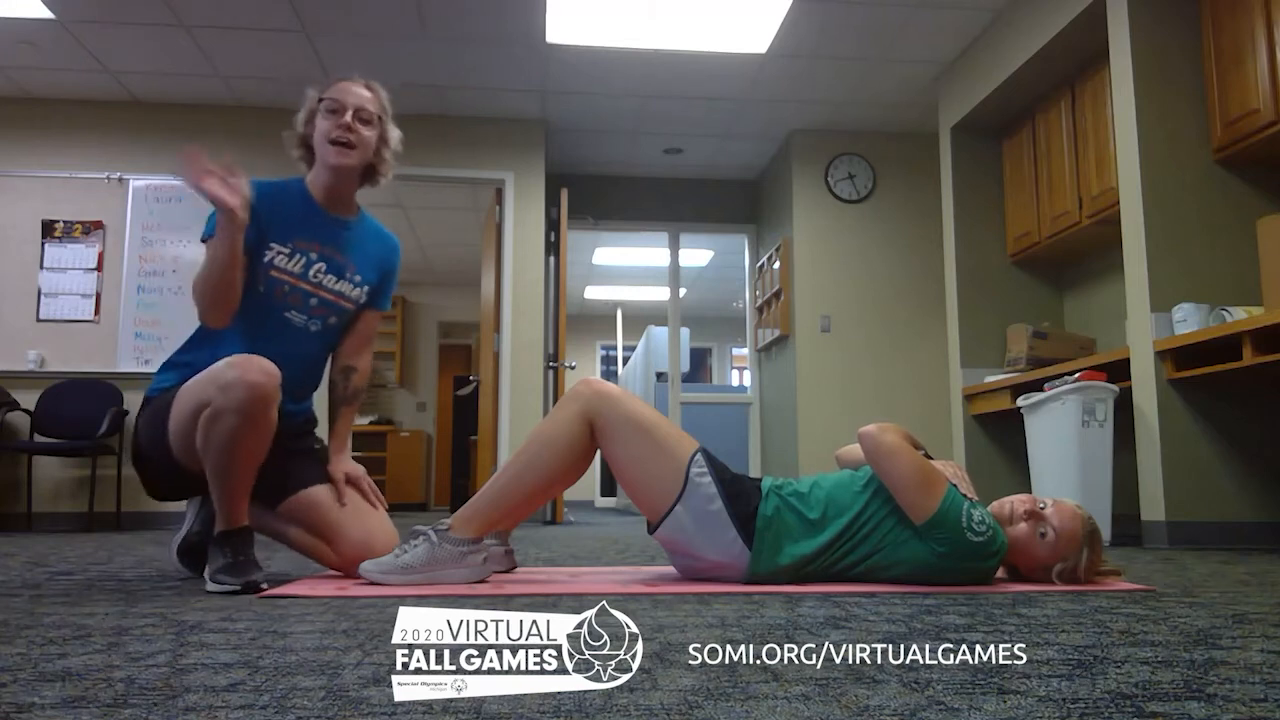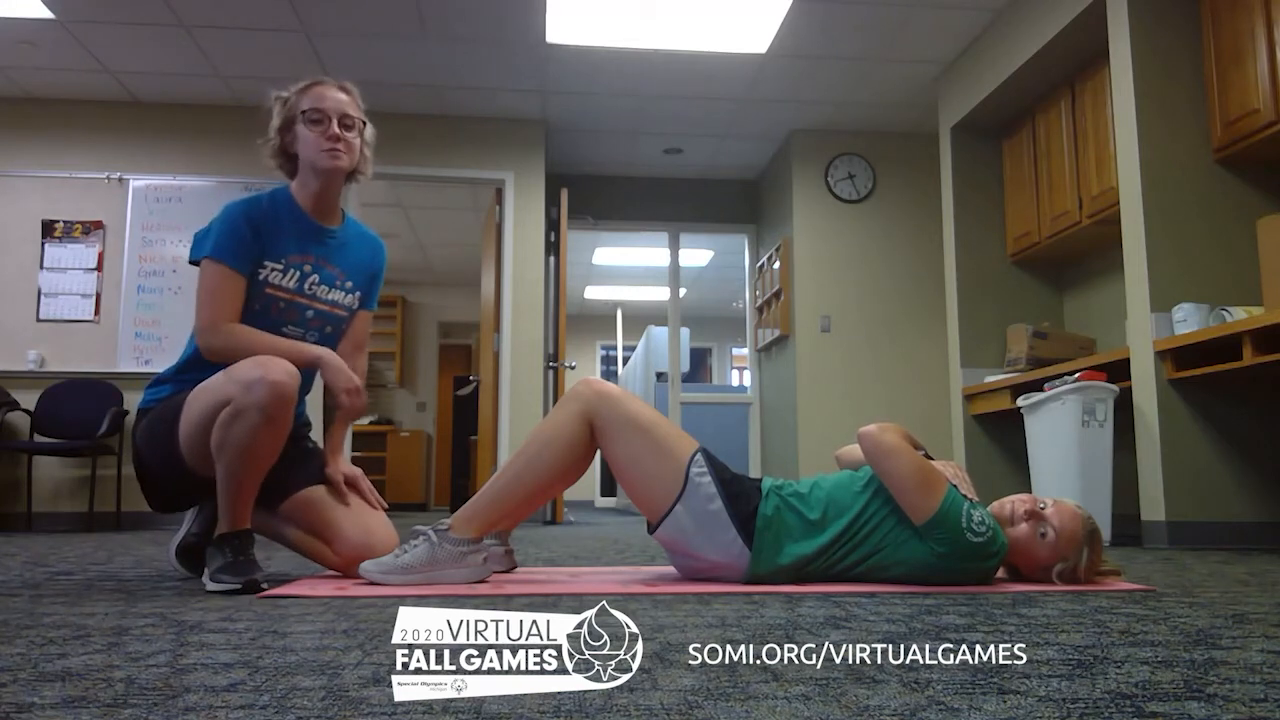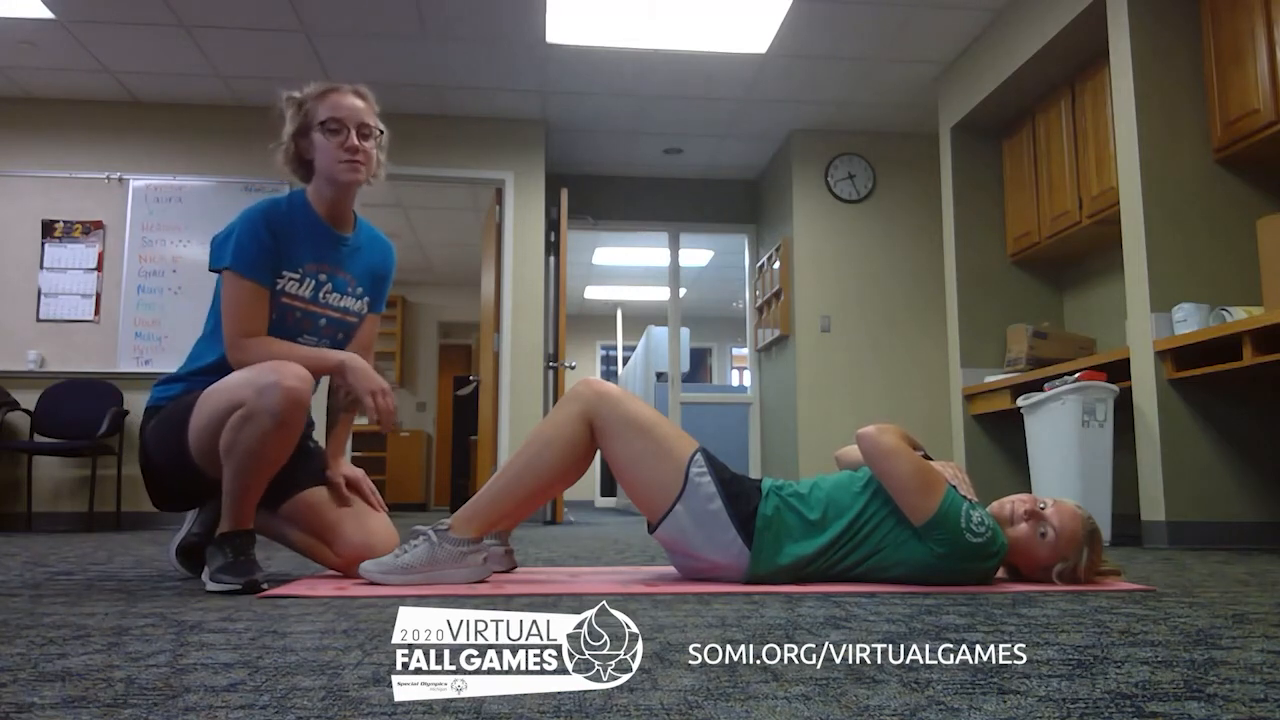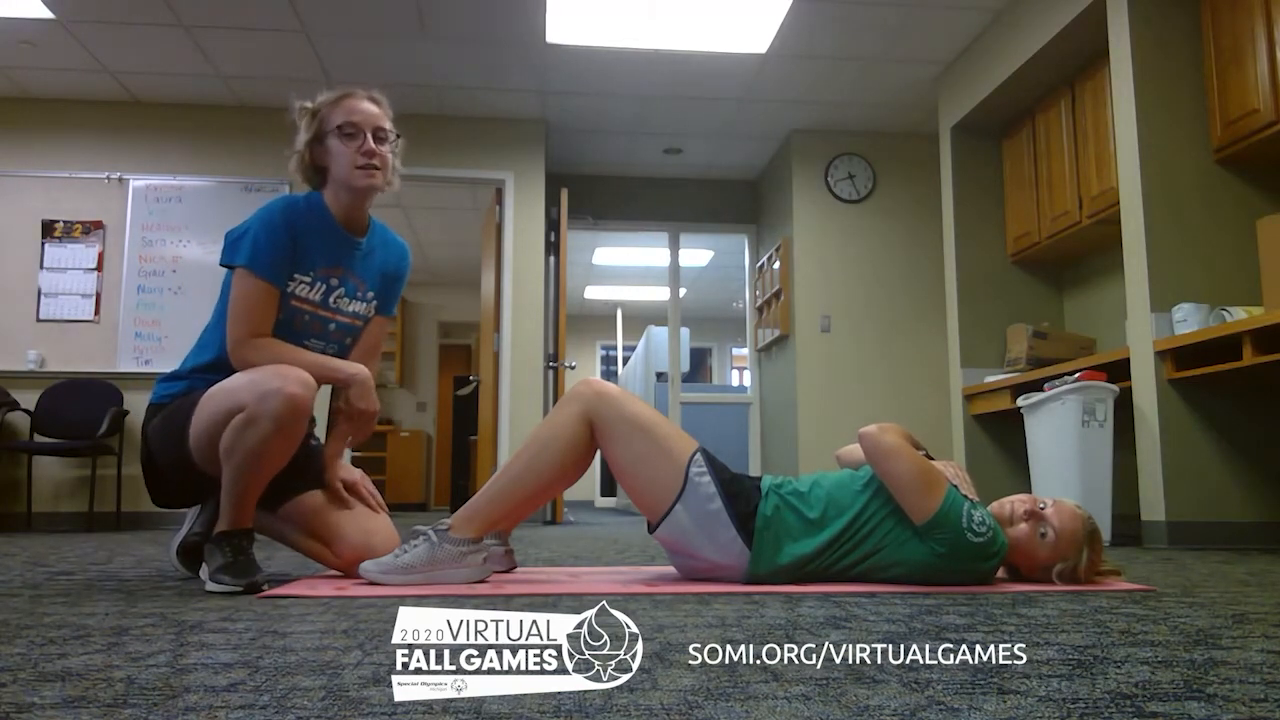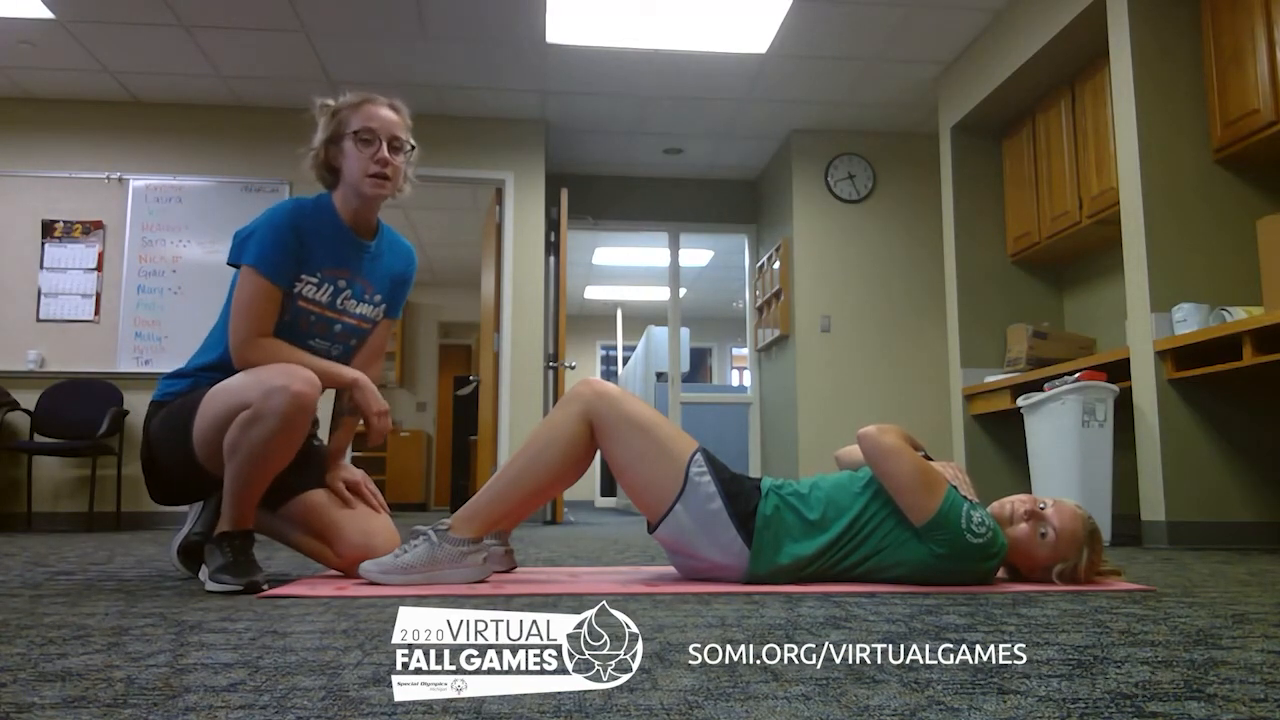
dt=1s
person 1, frame 1
left shoulder: (971, 539)
right shoulder: (968, 529)
left elbow: (876, 437)
right elbow: (853, 458)
left wrist: (930, 467)
right wrist: (933, 466)
left hip: (741, 530)
right hip: (746, 525)
left knee: (592, 396)
right knee: (599, 407)
left ankle: (456, 542)
right ankle: (479, 541)
person 1, frame 2
left shoulder: (970, 538)
right shoulder: (968, 529)
left elbow: (876, 437)
right elbow: (853, 460)
left wrist: (925, 463)
right wrist: (932, 466)
left hip: (740, 530)
right hip: (746, 527)
left knee: (594, 396)
right knee: (602, 408)
left ankle: (455, 542)
right ankle: (472, 541)
person 1, frame 3
left shoulder: (971, 539)
right shoulder: (972, 535)
left elbow: (874, 439)
right elbow: (852, 461)
left wrist: (927, 464)
right wrist: (932, 468)
left hip: (739, 530)
right hip: (744, 529)
left knee: (593, 397)
right knee: (601, 410)
left ankle: (455, 542)
right ankle: (476, 541)
person 1, frame 4
left shoulder: (969, 538)
right shoulder: (969, 533)
left elbow: (875, 438)
right elbow: (853, 459)
left wrist: (929, 465)
right wrist: (933, 466)
left hip: (738, 529)
right hip: (745, 526)
left knee: (593, 397)
right knee: (601, 408)
left ankle: (455, 542)
right ankle: (476, 540)
person 1, frame 5
left shoulder: (969, 539)
right shoulder: (967, 533)
left elbow: (873, 439)
right elbow: (852, 461)
left wrist: (927, 465)
right wrist: (931, 464)
left hip: (739, 531)
right hip: (746, 526)
left knee: (592, 397)
right knee: (600, 407)
left ankle: (454, 541)
right ankle: (477, 540)
person 2, frame 1
left shoulder: (381, 247)
right shoulder: (258, 202)
left elbow: (354, 357)
right elbow: (214, 315)
left wrist: (339, 451)
right wrist: (231, 219)
left hip: (283, 428)
right hip: (185, 408)
left knee: (373, 552)
right knee: (253, 375)
left ankle: (227, 511)
right ankle: (228, 535)
person 2, frame 2
left shoulder: (367, 249)
right shoulder: (245, 218)
left elbow: (350, 362)
right elbow: (214, 335)
left wrist: (334, 455)
right wrist: (320, 354)
left hip: (280, 436)
right hip: (180, 420)
left knee: (372, 548)
right knee: (271, 377)
left ankle: (218, 513)
right ankle: (227, 535)
person 2, frame 3
left shoulder: (377, 252)
right shoulder: (263, 223)
left elbow: (355, 368)
right elbow: (242, 347)
left wrist: (335, 456)
right wrist: (343, 361)
left hip: (281, 438)
right hip: (188, 419)
left knee: (374, 550)
right knee: (287, 383)
left ankle: (232, 510)
right ankle: (228, 532)
person 2, frame 4
left shoulder: (391, 255)
right shoulder: (279, 221)
left elbow: (361, 370)
right elbow: (245, 349)
left wrist: (335, 456)
right wrist: (348, 374)
left hip: (280, 435)
right hip: (189, 416)
left knee: (375, 551)
right knee: (288, 388)
left ankle: (230, 510)
right ankle: (226, 534)
person 2, frame 5
left shoulder: (397, 258)
right shoulder: (287, 223)
left elbow: (365, 372)
right elbow: (248, 348)
left wrist: (336, 458)
right wrist: (348, 379)
left hip: (281, 435)
right hip: (192, 416)
left knee: (375, 552)
right knee: (292, 387)
left ankle: (230, 511)
right ankle: (227, 534)
